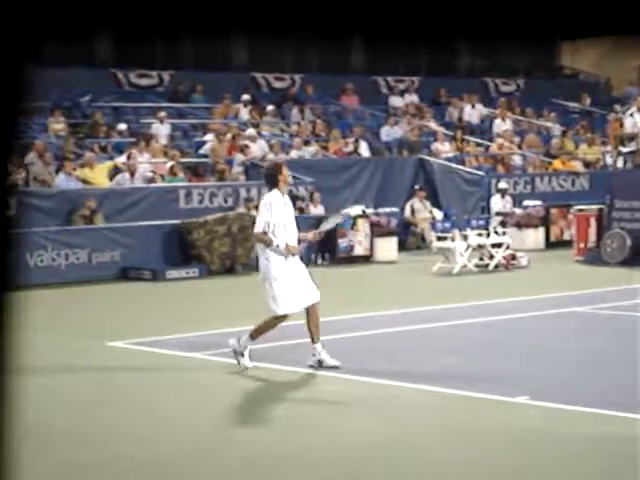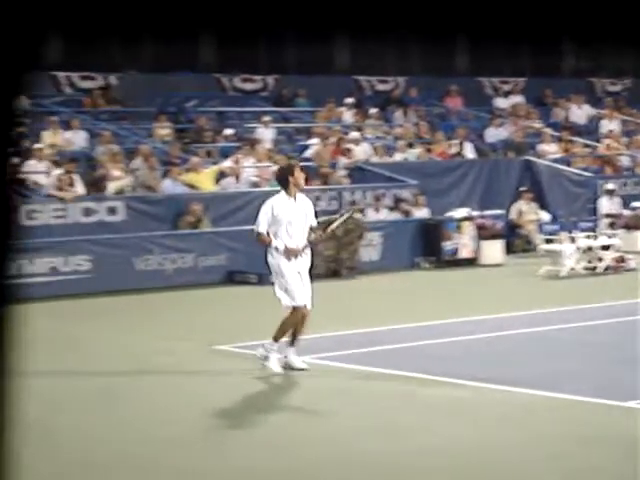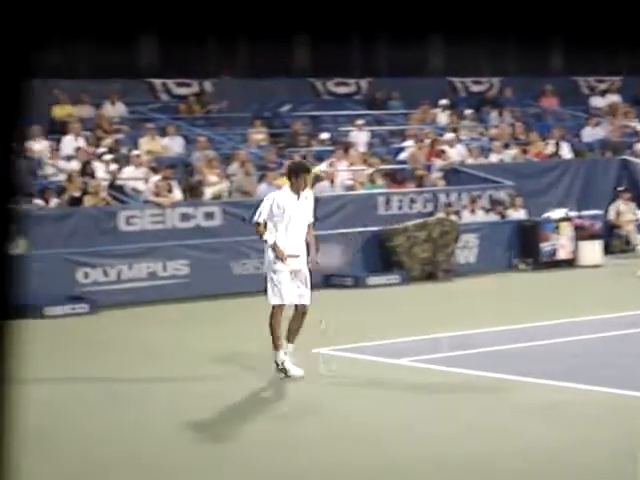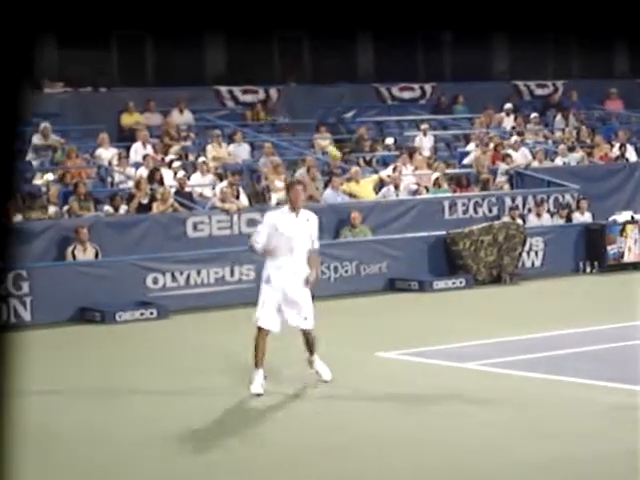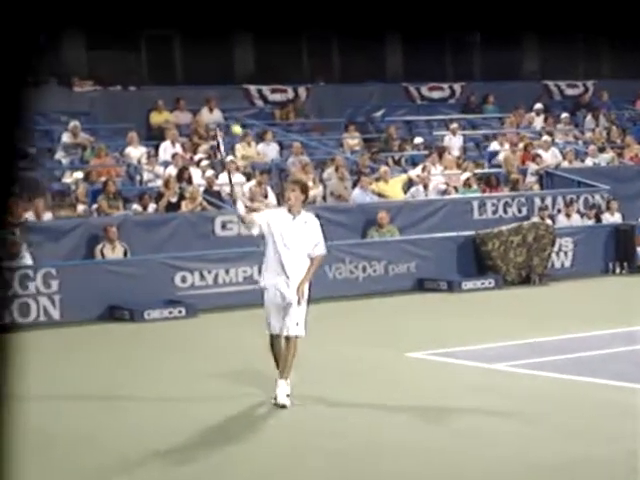
dt=0.5s
person 1, frame 1
left shoulder: (285, 200)
right shoulder: (270, 201)
right elbow: (259, 234)
left wrist: (305, 236)
right wrist: (285, 246)
left hip: (292, 263)
right hip: (276, 266)
left knee: (312, 305)
right knee: (283, 314)
left ankle: (318, 354)
right ankle: (241, 344)
person 1, frame 2
left shoulder: (305, 202)
right shoulder: (272, 204)
left elbow: (311, 229)
right elbow: (260, 235)
left wrist: (315, 237)
right wrist: (283, 248)
left hip: (301, 262)
right hip: (283, 263)
left knee: (302, 310)
right knee: (300, 310)
left ankle: (289, 353)
right ankle: (270, 349)
person 1, frame 3
left shoulder: (308, 198)
right shoulder: (275, 198)
right elbow: (258, 225)
left wrist: (311, 244)
right wrist: (274, 245)
left hip: (299, 260)
right hip: (279, 259)
left knee: (302, 308)
right knee: (278, 307)
left ankle: (286, 352)
right ankle: (280, 356)
person 1, frame 4
left shoulder: (311, 219)
right shoulder: (273, 217)
right elbow: (255, 243)
left wrist: (313, 270)
right wrist: (262, 248)
left hip: (301, 282)
right hip: (275, 281)
left knee: (307, 328)
right knee: (263, 328)
left ankle: (313, 359)
right ankle: (258, 376)
person 1, frame 5
left shoulder: (311, 223)
right shoulder: (272, 215)
left elbow: (317, 256)
right elbow: (249, 222)
left wrist: (304, 282)
right wrist: (239, 206)
left hip: (296, 288)
right hip: (273, 285)
left knee: (291, 337)
right knee: (274, 335)
left ankle: (283, 387)
right ankle: (283, 374)
